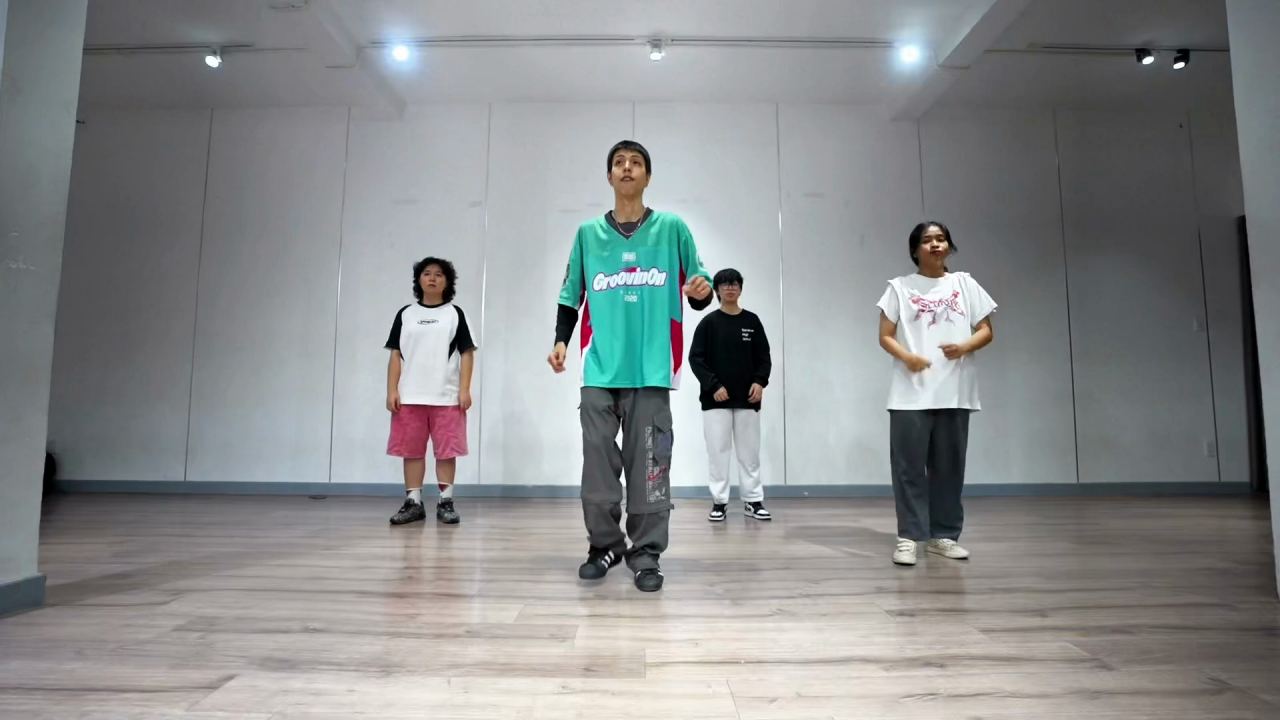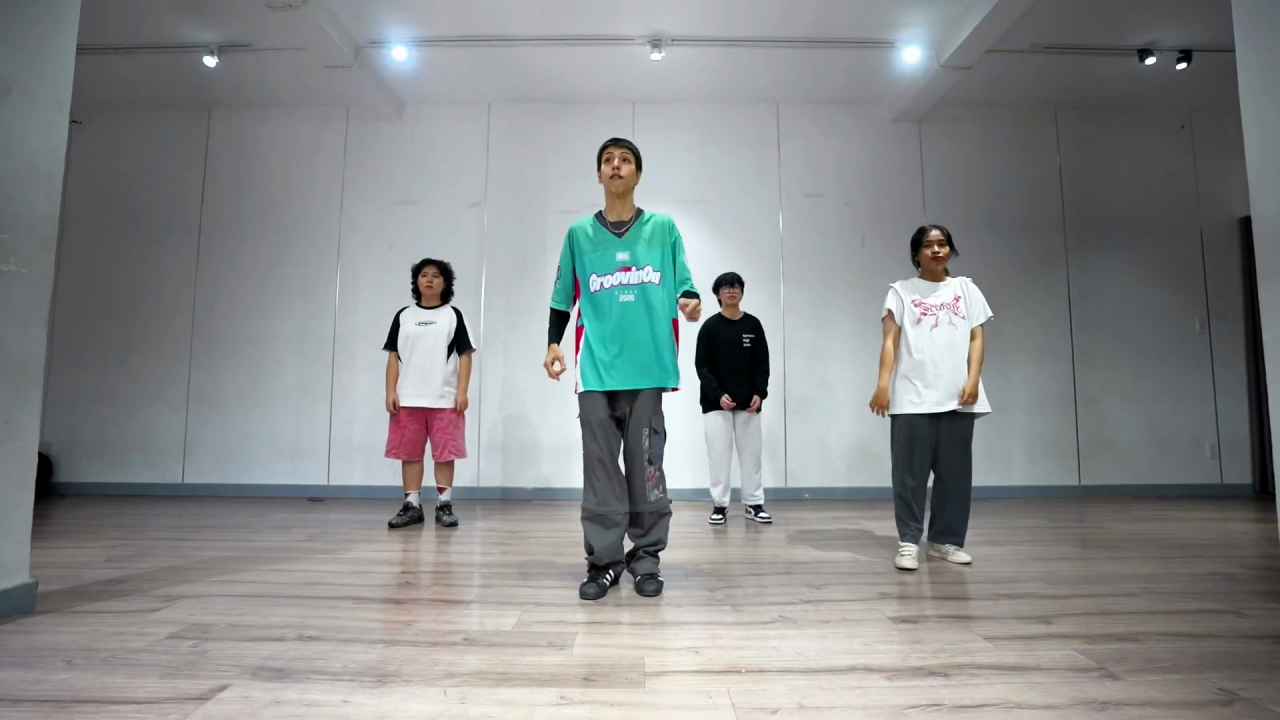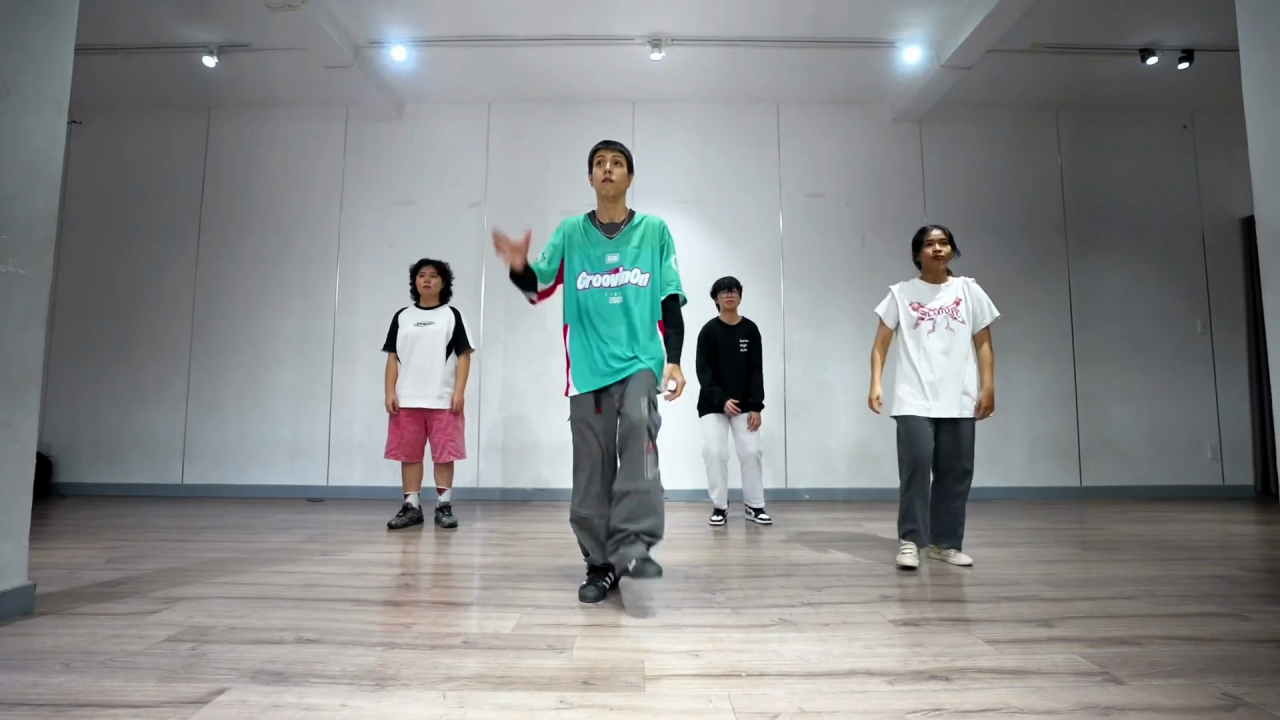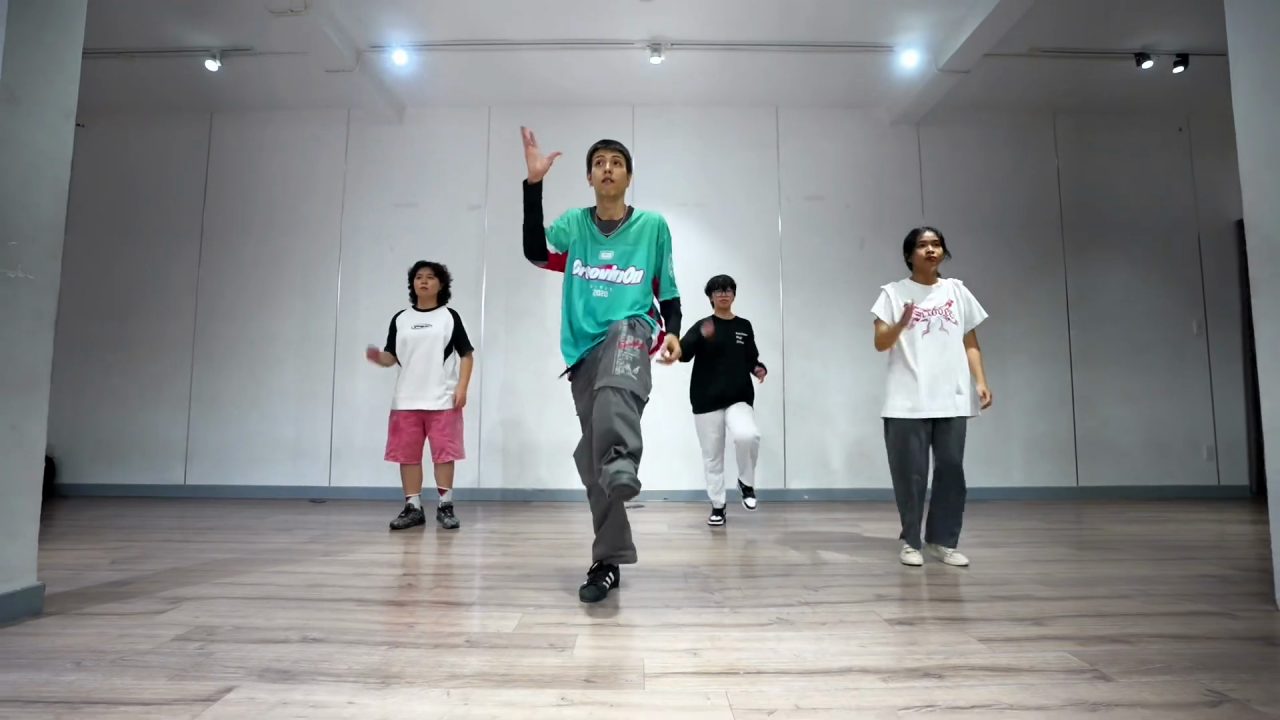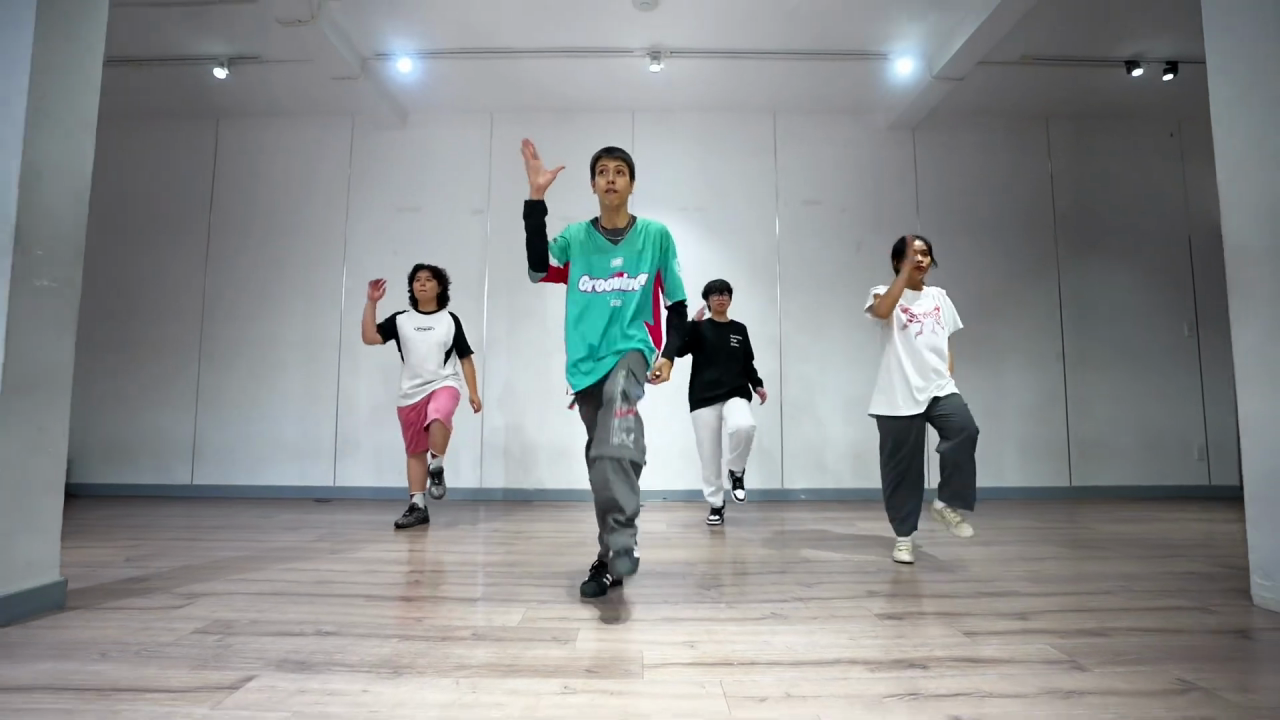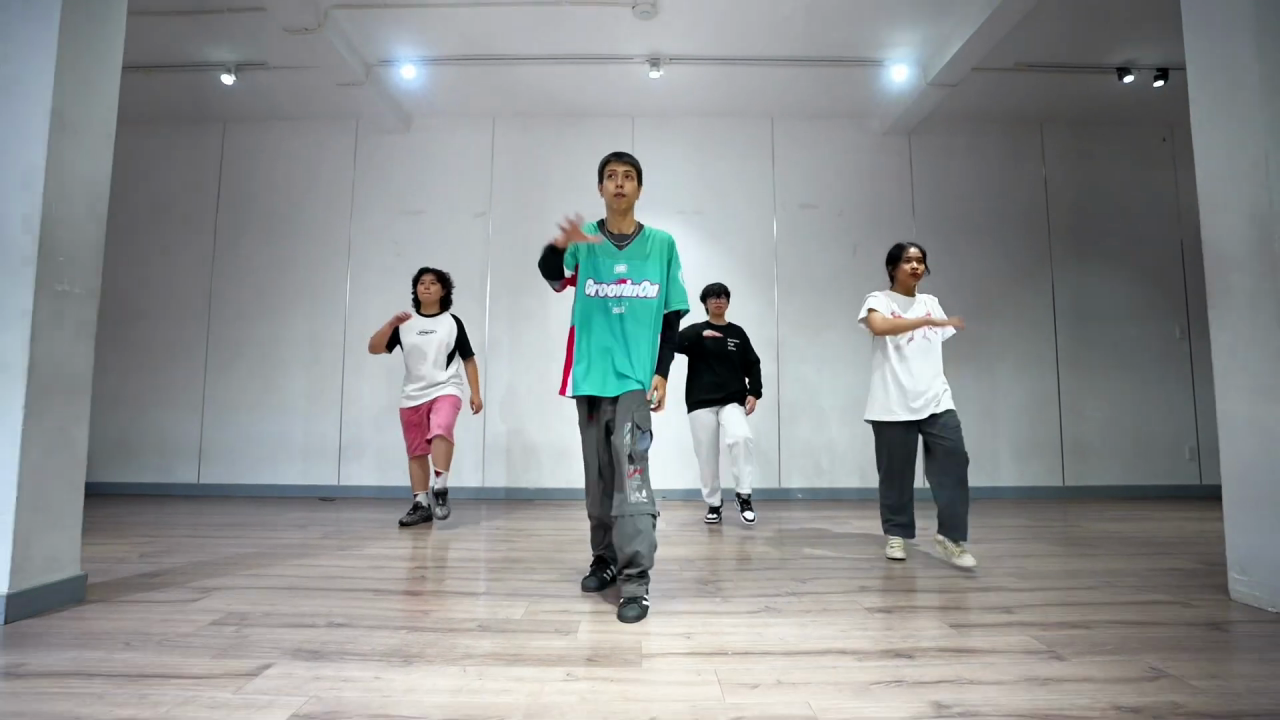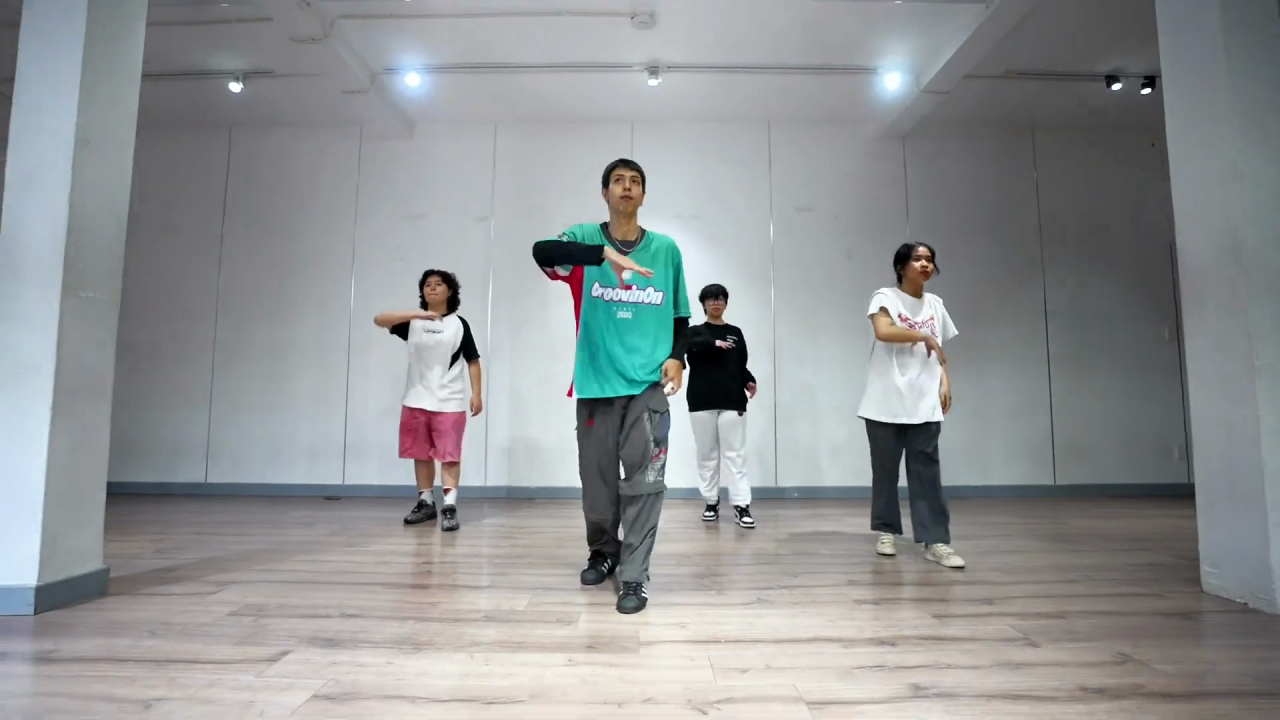
dt=0.2s
person 1, frame 1
left shoulder: (672, 228)
right shoulder: (588, 233)
left elbow: (699, 283)
right elbow: (571, 296)
left wrist: (702, 290)
right wrist: (561, 339)
left hip: (651, 366)
right hip: (600, 366)
left knee: (650, 460)
right knee: (598, 452)
left ankle: (645, 553)
right ankle: (605, 542)
person 1, frame 2
left shoulder: (663, 228)
right shoulder: (578, 234)
left elbow: (684, 286)
right elbow: (562, 300)
left wrist: (691, 303)
right wrist: (553, 343)
left hip: (647, 367)
right hip: (596, 369)
left knee: (646, 462)
right knee: (600, 466)
left ankle: (646, 556)
right ankle: (605, 561)
person 1, frame 3
left shoulder: (654, 230)
right shoulder: (570, 232)
left elbow: (671, 300)
right elbow: (538, 287)
left wrist: (674, 359)
right wrist: (518, 267)
left hip: (638, 358)
right hip: (587, 367)
left knee: (638, 440)
right knee: (591, 468)
left ankle: (634, 547)
right ankle: (602, 564)
person 1, frame 4
left shoulder: (653, 226)
right shoulder: (572, 224)
left elbow: (668, 293)
right elbow: (536, 254)
left wrist: (673, 334)
right wrist: (533, 183)
left hip: (630, 331)
right hip: (583, 346)
left knee: (617, 375)
right knee: (593, 455)
left ankle: (622, 460)
right ankle: (608, 559)
person 1, frame 5
left shoulder: (656, 235)
right shoulder: (575, 235)
left elbow: (677, 301)
right elbow: (537, 269)
left wrist: (669, 354)
right wrist: (535, 197)
left hip: (630, 351)
right hip: (585, 364)
left knee: (614, 444)
right knee: (602, 454)
left ankle: (620, 540)
right ankle: (610, 554)
person 1, frame 6
left shoulder: (663, 243)
right shoulder: (583, 240)
left elbow: (673, 314)
right elbow: (554, 276)
left wrist: (663, 372)
right wrist: (558, 244)
left hip: (637, 376)
right hip: (590, 376)
left knee: (630, 472)
right knee: (600, 476)
left ankle: (635, 582)
right ankle: (607, 557)
person 1, frame 7
left shoulder: (666, 248)
right shoulder: (586, 238)
left elbow: (680, 315)
right elbow: (541, 253)
left wrist: (676, 356)
right wrist: (606, 255)
left hip: (647, 378)
right hip: (596, 378)
left knee: (644, 474)
right knee: (597, 475)
left ankle: (635, 576)
right ankle: (603, 551)
person 2, frame 1
left shoulder: (965, 284)
right shoulder: (900, 287)
left elbow: (986, 331)
right elbow: (885, 336)
left wrist: (965, 346)
right wrist: (907, 356)
left hip: (956, 393)
right hip: (912, 393)
left knee: (949, 465)
right knee: (910, 463)
left ankle: (942, 535)
right ankle: (908, 537)
person 2, frame 2
left shoulder: (966, 288)
right shoulder: (902, 291)
left elbow: (977, 338)
right elbow: (890, 340)
left wrist: (973, 380)
right wrist: (883, 384)
left hip: (956, 396)
right hip: (912, 397)
left knee: (955, 470)
right knee: (910, 470)
left ankle: (945, 540)
right ankle: (908, 542)
person 2, frame 3
left shoulder: (968, 289)
right shoulder: (901, 293)
left elbow: (983, 342)
right elbow: (881, 343)
left wrist: (988, 387)
right wrist: (875, 383)
left hip: (959, 399)
right hip: (914, 398)
left knee: (956, 471)
right knee: (916, 463)
left ankle: (945, 542)
right ankle: (911, 540)
person 2, frame 4
left shoulder: (956, 291)
right shoulder: (893, 293)
left elbow: (970, 343)
right elbow: (880, 343)
left wrist: (981, 382)
right wrist: (900, 325)
left hip: (951, 398)
right hip: (907, 400)
left knee: (951, 467)
right knee: (910, 470)
left ankle: (941, 540)
right ankle: (911, 542)
person 2, frame 5
left shoulder: (939, 296)
right shoulder: (884, 291)
right elbow: (882, 311)
left wrist: (951, 380)
right wrist: (904, 274)
left hip: (939, 388)
right hip: (899, 395)
left knee: (965, 431)
right knee: (901, 466)
left ankle: (949, 502)
right ankle: (903, 535)
person 2, frame 6
left shoulder: (931, 304)
right shoulder: (878, 300)
right elbow: (879, 327)
right wrist: (928, 320)
left hip: (935, 398)
right hip: (894, 402)
left knee: (953, 458)
right knee: (895, 472)
left ankle: (951, 535)
right ankle: (896, 535)
person 2, frame 7
left shoulder: (935, 304)
right shoulder: (885, 297)
right elbow: (883, 332)
left wrist: (944, 381)
right wrist: (923, 338)
left hip: (925, 405)
right hip: (886, 404)
left knee: (926, 472)
right knee: (885, 471)
left ankle: (935, 541)
right ankle: (886, 531)
person 3, frame 1
left shoulder: (455, 314)
right shoulder: (405, 314)
left elbow: (466, 354)
right elbow: (396, 355)
left wrist: (465, 389)
right wrist: (392, 390)
left hip: (446, 396)
right hip: (410, 396)
left knee: (446, 450)
right knee: (411, 450)
left ankle: (445, 502)
right ankle: (413, 502)
person 3, frame 2
left shoulder: (453, 315)
right shoulder: (403, 316)
left elbow: (465, 355)
right elbow: (393, 356)
left wrist: (462, 391)
right wrist: (391, 392)
left hip: (444, 398)
right hip: (408, 398)
left knee: (445, 452)
right knee: (409, 452)
left ankle: (444, 505)
right ankle: (411, 505)
person 3, frame 3
left shoulder: (452, 315)
right shoulder: (402, 317)
left elbow: (463, 355)
right elbow: (392, 358)
left wrist: (459, 391)
right wrist: (390, 392)
left hip: (443, 399)
right hip: (407, 399)
left knee: (444, 453)
right knee: (408, 453)
left ankle: (443, 506)
right ankle: (411, 506)
person 3, frame 4
left shoulder: (450, 317)
right shoulder: (400, 319)
left elbow: (466, 355)
right elbow: (391, 357)
left wrist: (462, 388)
right wrist: (378, 357)
left hip: (443, 399)
right hip: (407, 401)
left knee: (444, 453)
right knee: (407, 455)
left ankle: (445, 506)
right ankle: (412, 508)
person 3, frame 5
left shoulder: (450, 320)
right shoulder: (400, 319)
left elbow: (466, 357)
right elbow: (370, 338)
left wrist: (473, 392)
right wrist: (371, 302)
left hip: (444, 385)
right hip: (411, 393)
left knee: (437, 419)
right knee: (415, 450)
left ankle: (437, 467)
right ankle: (417, 506)
person 3, frame 6
left shoulder: (453, 322)
right shoulder: (404, 324)
left elbow: (468, 360)
right elbow: (374, 348)
left wrist: (476, 393)
right wrist: (390, 325)
left hip: (446, 389)
right hip: (413, 397)
left knee: (440, 432)
right knee: (417, 451)
left ankle: (440, 487)
right ankle: (421, 504)
person 3, frame 7
left shoulder: (459, 324)
right shoulder: (413, 321)
left elbow: (473, 361)
right elbow: (379, 320)
left wrist: (476, 394)
right wrist: (417, 314)
left hip: (450, 401)
right hip: (416, 400)
left knee: (449, 454)
right knee: (421, 454)
left ankle: (449, 507)
right ankle: (425, 503)
person 4, frame 1
left shoulder: (752, 321)
right shoulder: (708, 322)
left elbow: (763, 356)
right elbow: (696, 358)
left wrist: (760, 381)
right wrist: (712, 385)
left hip: (746, 398)
right hip: (716, 397)
left knee: (749, 451)
right knee: (718, 450)
left ankle: (753, 501)
right ankle: (719, 501)
person 4, frame 2
left shoulder: (753, 325)
right shoulder: (710, 326)
left elbow: (762, 363)
right elbow: (702, 365)
left wrist: (759, 393)
right wrist: (718, 394)
left hip: (746, 402)
right hip: (716, 402)
left knee: (751, 454)
right knee: (718, 454)
left ankle: (753, 503)
right ankle: (719, 504)
person 4, frame 3
left shoulder: (751, 330)
right shoulder: (709, 331)
left elbow: (756, 371)
right elbow: (703, 370)
left wrist: (756, 407)
right wrist: (722, 400)
left hip: (744, 405)
right hip: (713, 405)
left knee: (751, 453)
right knee: (713, 453)
left ankle: (754, 506)
right ankle: (719, 506)
person 4, frame 4
left shoulder: (744, 326)
right shoulder: (701, 327)
left elbow: (751, 358)
right elbow: (683, 354)
left wrist: (759, 368)
right wrist: (700, 335)
left hip: (738, 399)
right hip: (707, 401)
left knee: (747, 436)
right knee: (712, 456)
left ankle: (746, 482)
right ankle: (718, 506)
person 4, frame 5
left shoulder: (740, 329)
right shoulder: (700, 328)
left elbow: (747, 363)
right elbow: (678, 350)
left wrist: (757, 385)
right wrist: (694, 323)
left hip: (735, 395)
right hip: (704, 398)
left knee: (744, 426)
right knee: (709, 456)
left ankle: (736, 472)
right ankle: (716, 505)
person 4, frame 6
left shoulder: (738, 333)
right shoulder: (696, 331)
left elbow: (752, 365)
right elbow: (674, 344)
left wrist: (754, 393)
right wrist: (701, 334)
left hip: (732, 400)
right hip: (701, 402)
left knee: (742, 437)
right knee: (706, 456)
left ankle: (744, 495)
right ankle: (714, 504)
person 4, frame 7
left shoulder: (735, 332)
right shoulder: (696, 332)
left elbow: (741, 365)
left wrist: (750, 381)
right wrist: (712, 343)
left hip: (732, 403)
right hip: (702, 403)
left knee: (735, 454)
right knee: (707, 455)
left ankle: (741, 506)
right ankle: (711, 502)
